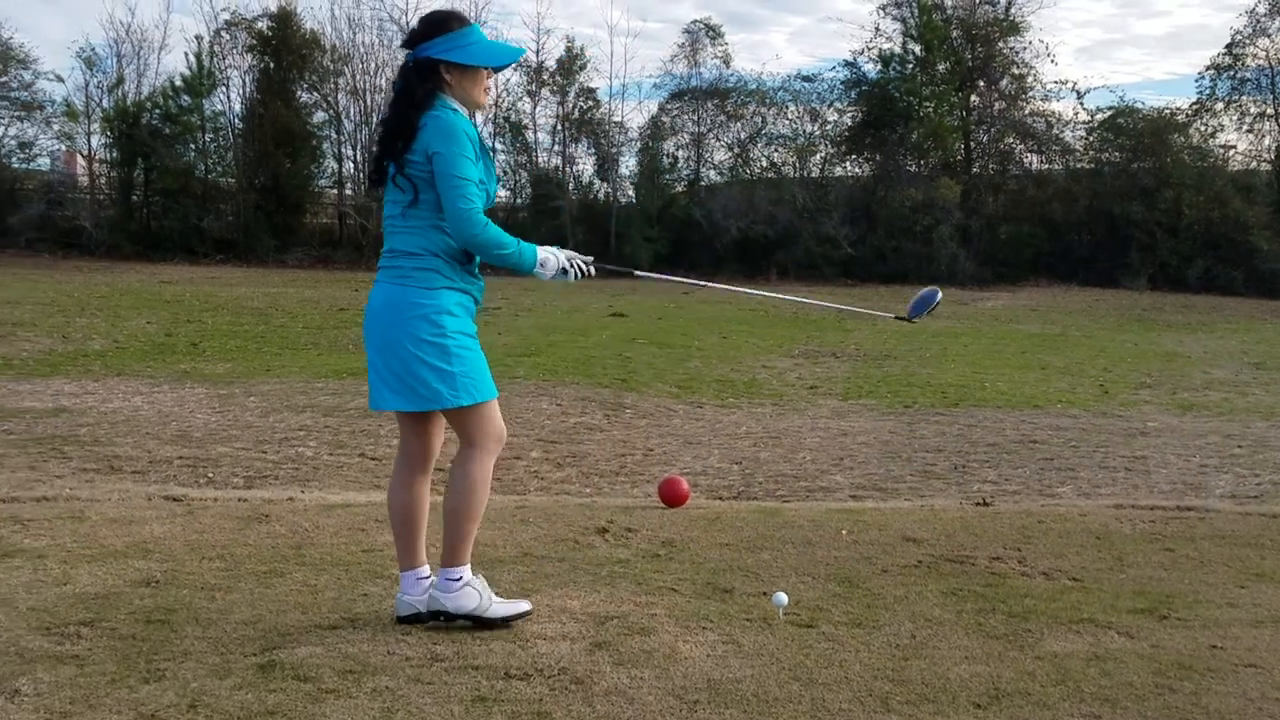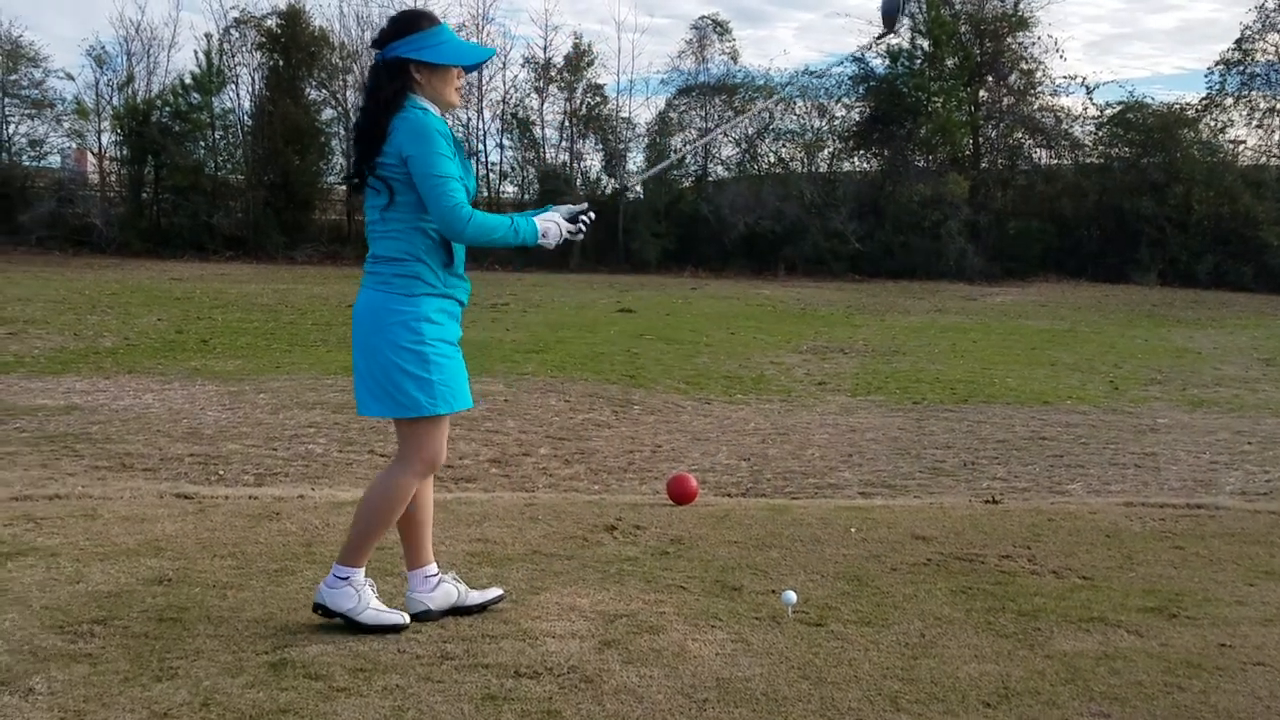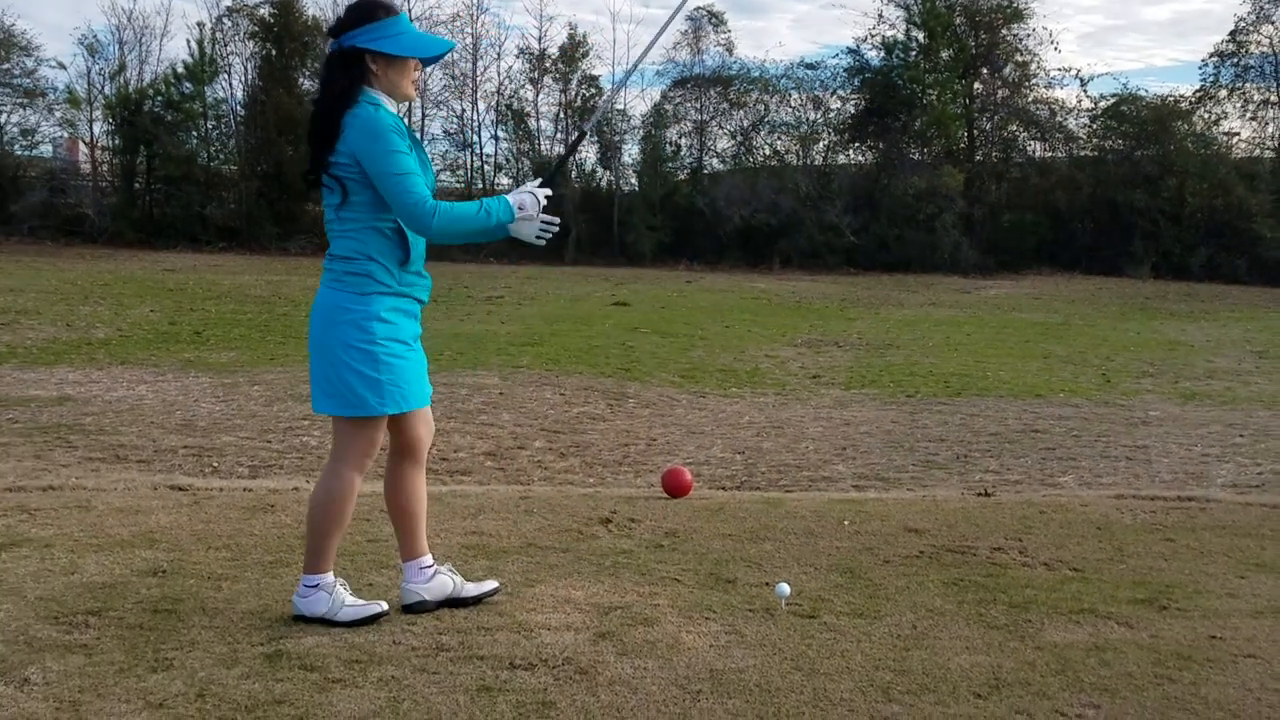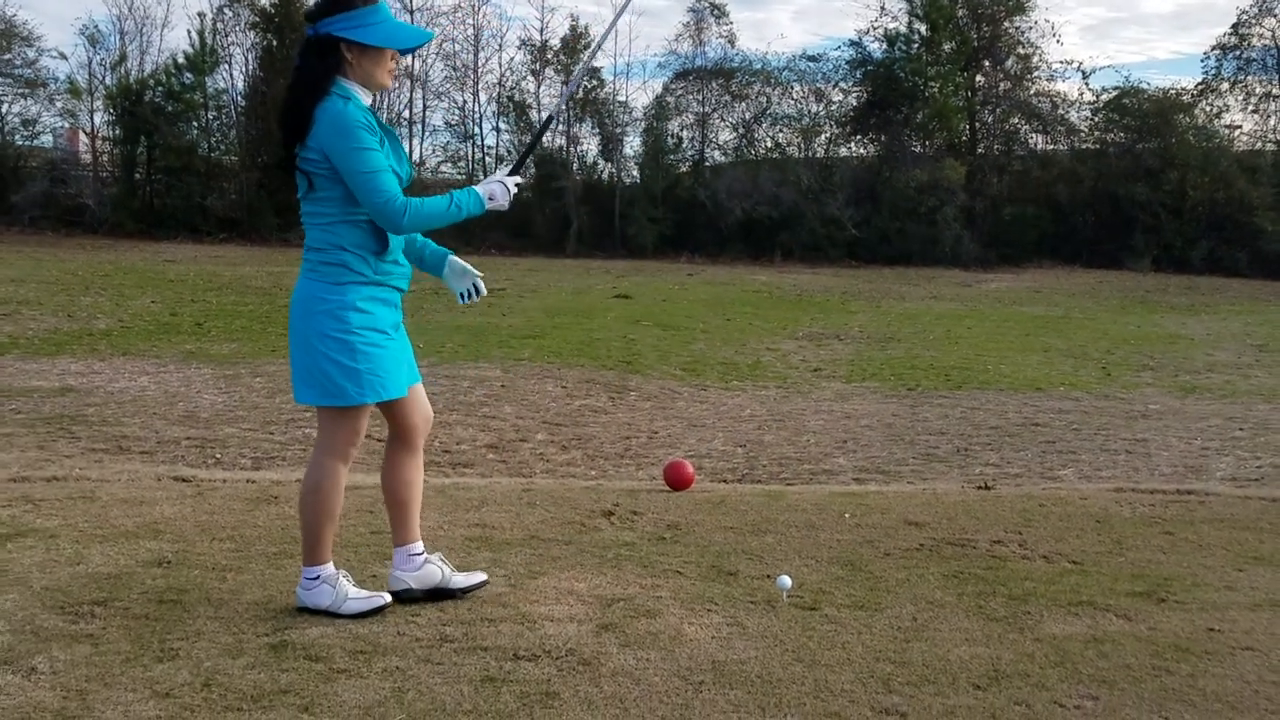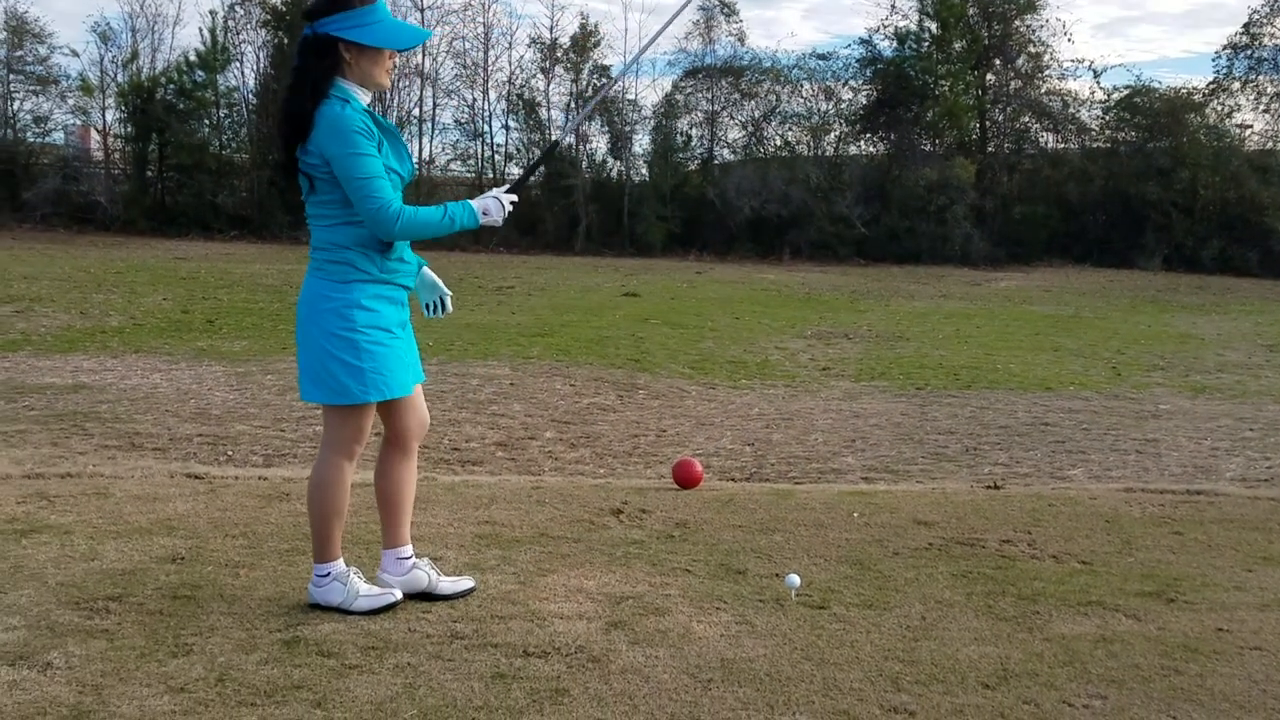
dt=0.2s
person 1, frame 1
left shoulder: (416, 130)
right shoulder: (448, 126)
right elbow: (468, 227)
left wrist: (534, 258)
right wrist: (536, 258)
left hip: (399, 303)
right hip: (429, 307)
left knee: (420, 449)
right knee: (483, 438)
left ankle: (417, 585)
right ankle: (454, 579)
person 1, frame 2
left shoulder: (394, 131)
right shoulder: (420, 126)
left elbow: (436, 226)
right elbow: (458, 222)
left wrist: (541, 224)
right wrist: (532, 226)
left hip: (394, 308)
right hip: (412, 312)
left knee: (415, 454)
right knee: (422, 457)
left ankle: (426, 584)
right ankle: (344, 581)
person 1, frame 3
left shoulder: (362, 124)
right shoulder: (372, 123)
left elbow: (407, 220)
right elbow: (425, 217)
left wrist: (505, 221)
right wrist: (506, 205)
left hip: (378, 308)
right hip: (368, 310)
left knee: (413, 443)
right knee: (355, 455)
left ankle: (422, 576)
right ankle: (315, 588)
person 1, frame 4
left shoulder: (345, 114)
right shoulder: (341, 117)
right elbow: (394, 212)
left wrist: (443, 262)
right wrist: (479, 198)
left hip: (368, 301)
right hip: (344, 302)
left knee: (414, 425)
right knee: (339, 445)
left ankle: (411, 563)
right ankle: (317, 580)
person 1, frame 5
left shoulder: (351, 115)
right shoulder: (340, 119)
right elbow: (385, 218)
left wrist: (418, 272)
right wrist: (474, 212)
left hip: (377, 298)
right hip: (351, 301)
left knee: (408, 428)
right knee: (346, 442)
left ankle: (398, 564)
right ankle: (328, 577)
